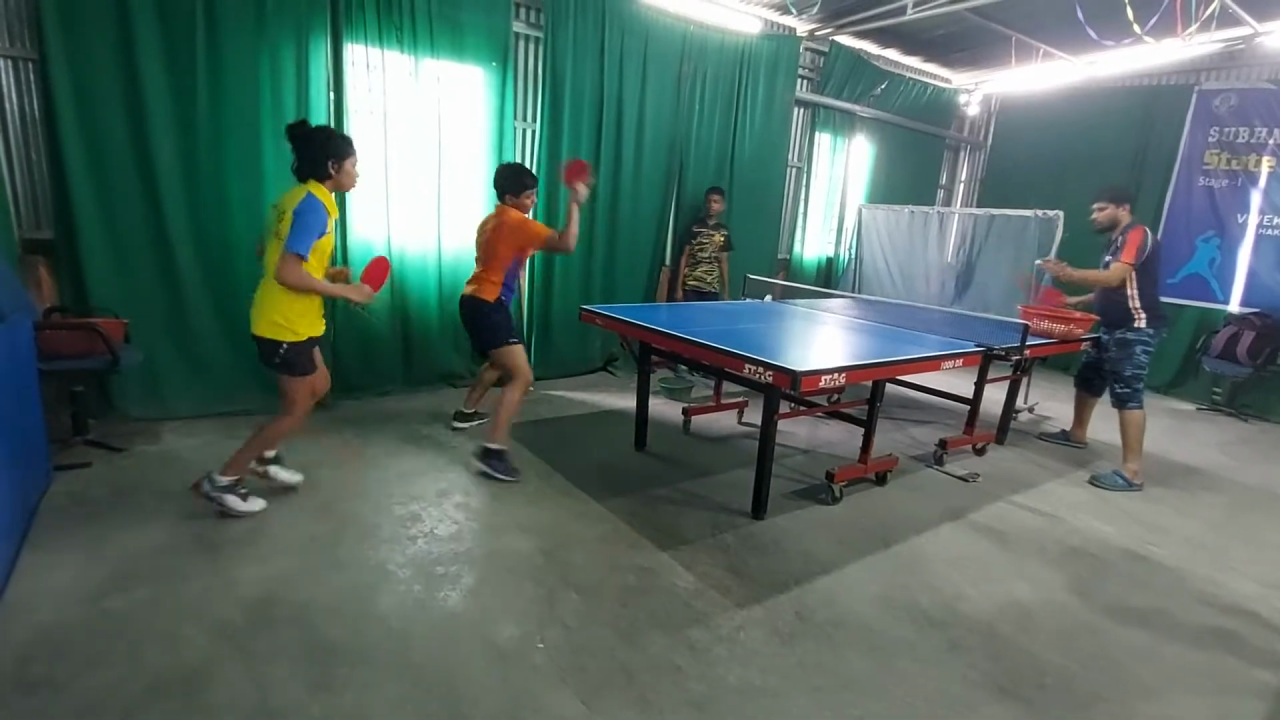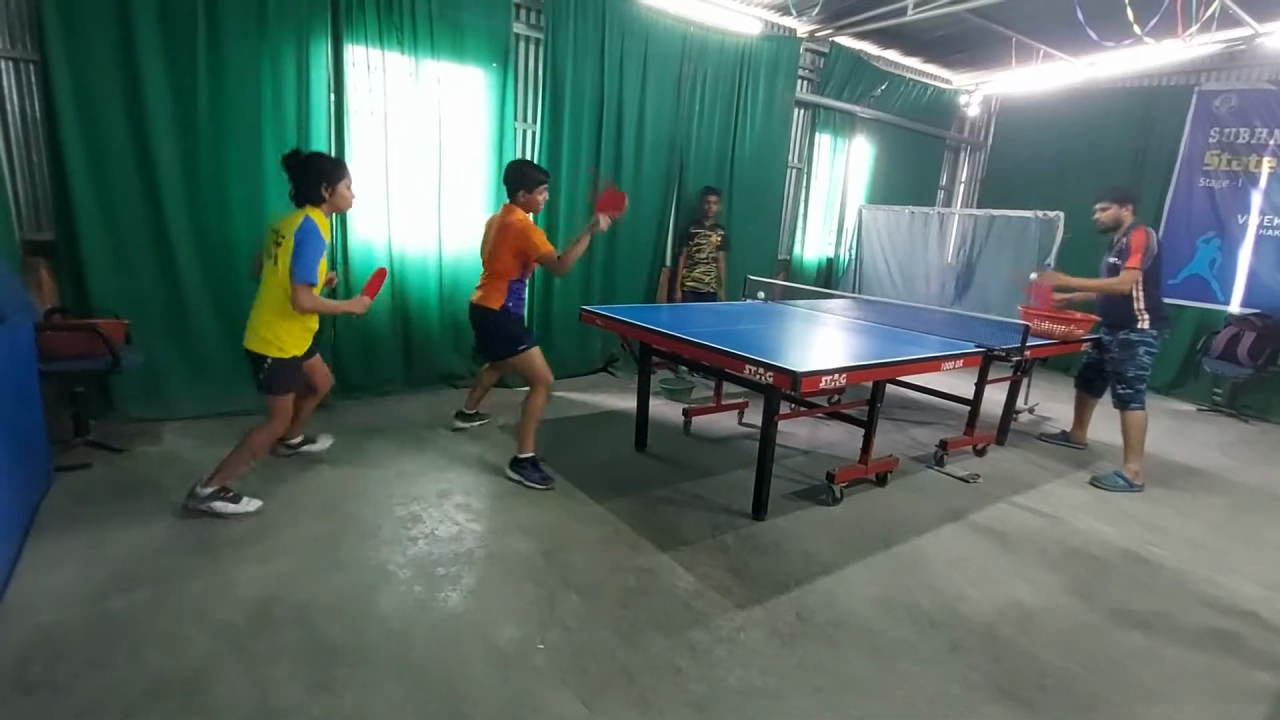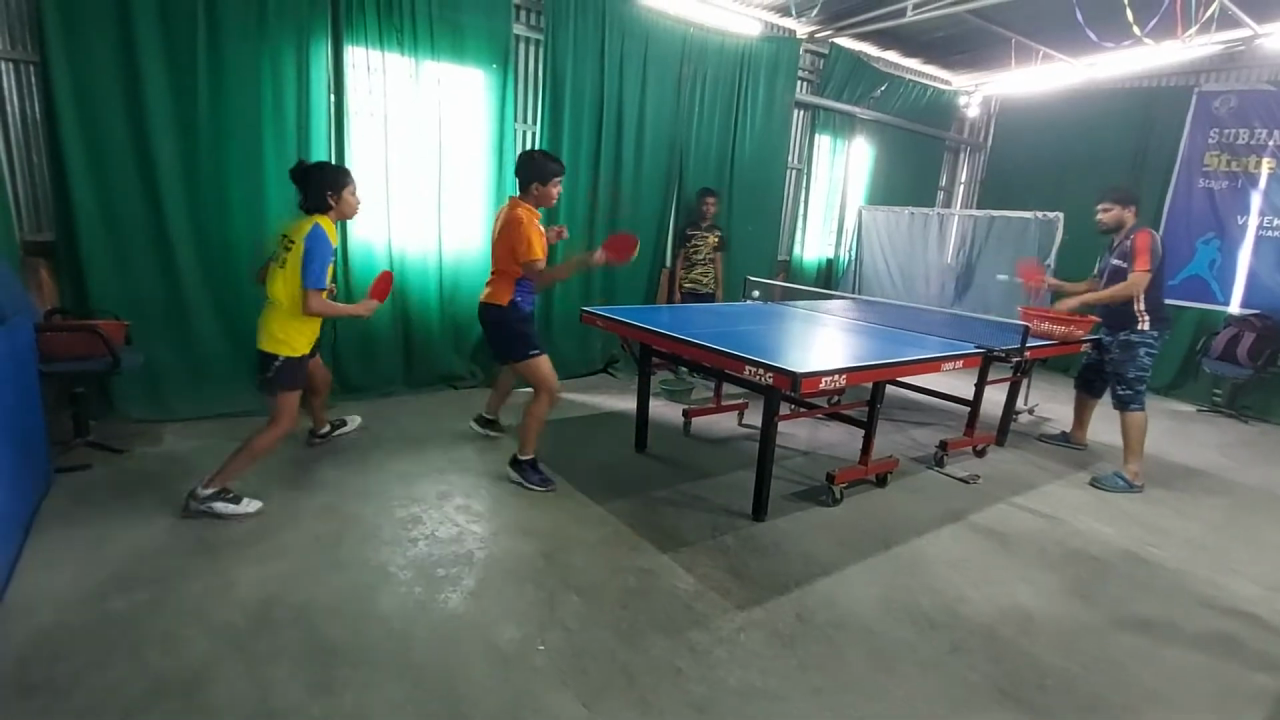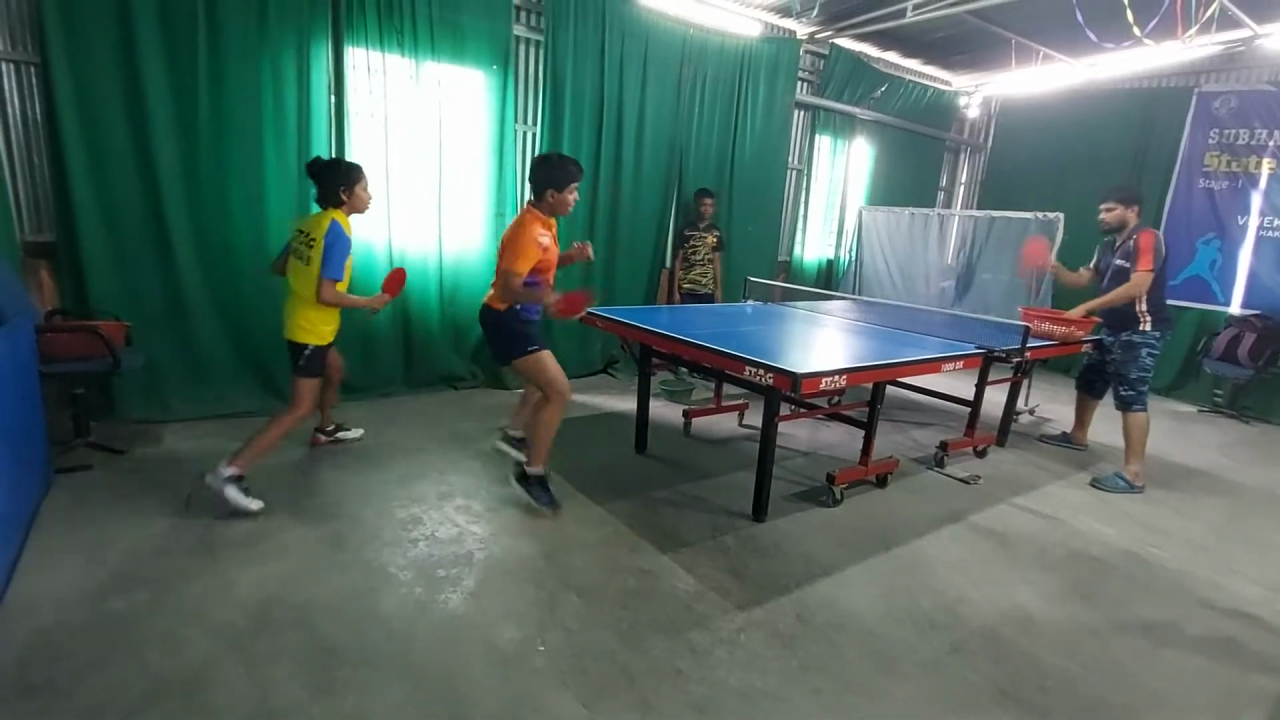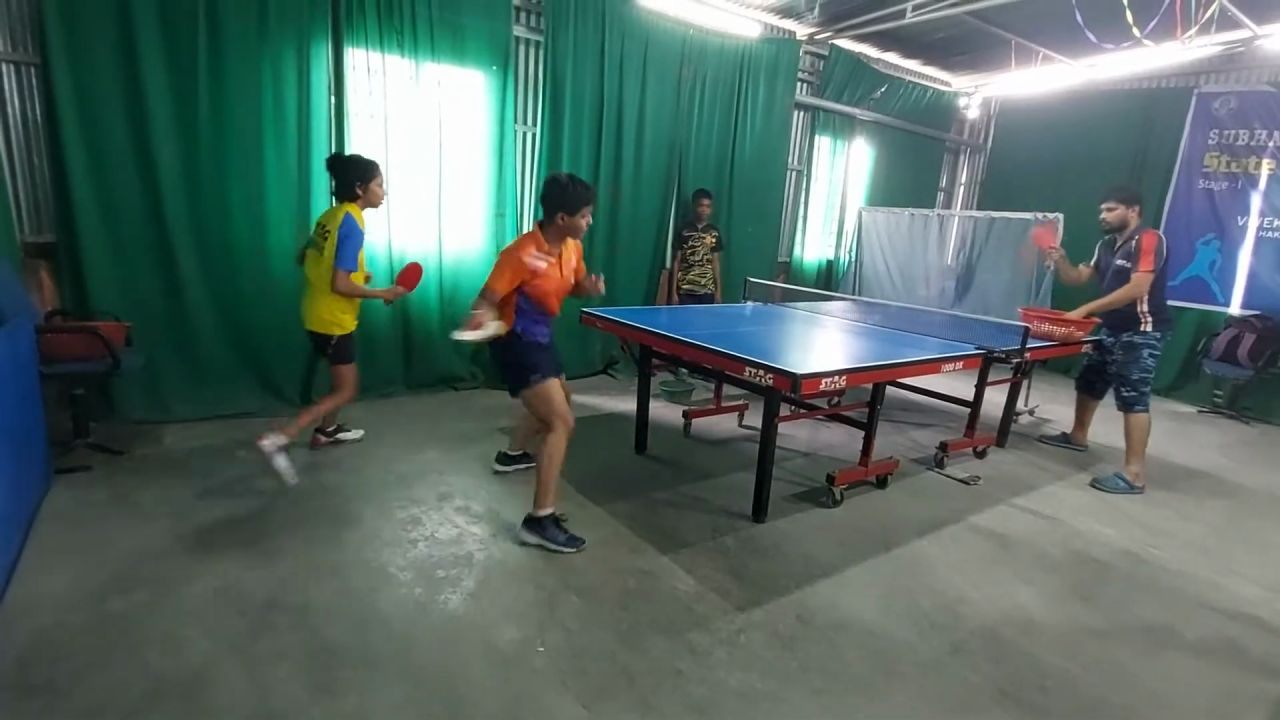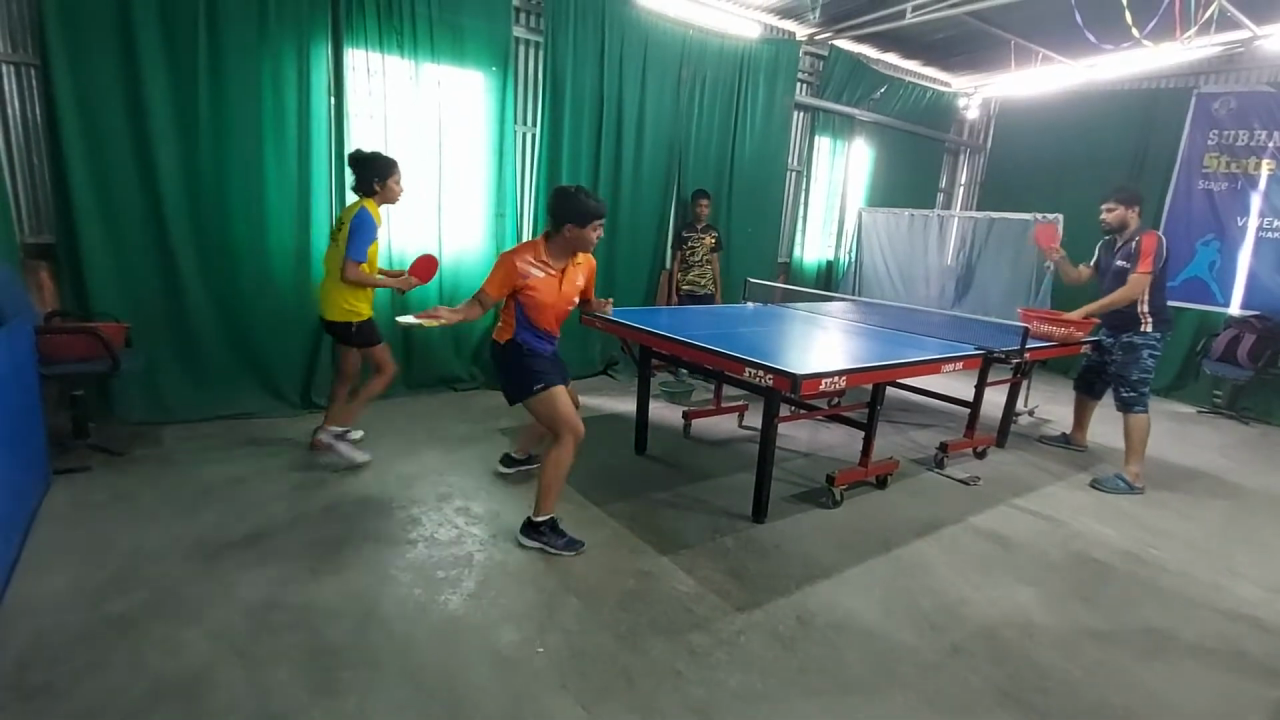
dt=0.1s
person 1, frame 1
left shoulder: (298, 198)
right shoulder: (314, 206)
left elbow: (271, 255)
right elbow: (287, 274)
left wrist: (323, 270)
right wrist: (346, 290)
left hip: (295, 320)
right hip: (285, 325)
left knee: (318, 388)
right knee: (298, 408)
left ankle: (264, 455)
right ankle: (222, 479)
person 1, frame 2
left shoulder: (292, 222)
right shoulder: (312, 231)
left elbow: (258, 268)
right elbow: (302, 301)
right wrist: (350, 305)
left hip: (289, 336)
right hip: (276, 341)
left knee: (322, 382)
right knee: (278, 420)
left ankle: (292, 439)
right ankle: (209, 489)
person 1, frame 3
left shoulder: (297, 229)
right shoulder: (319, 239)
left elbow: (263, 274)
right elbow: (313, 304)
right wrist: (357, 309)
left hip: (290, 336)
right hip: (285, 343)
left knee: (322, 379)
right knee: (282, 423)
left ankle: (321, 428)
right ankle: (208, 493)
person 1, frame 4
left shoulder: (310, 223)
right shoulder: (338, 233)
left elbow: (279, 267)
right elbow: (326, 295)
right wrist: (368, 302)
left hip: (305, 325)
right hip: (311, 331)
left knee: (335, 372)
right knee: (300, 408)
left ankle: (326, 429)
right ankle: (229, 472)
person 1, frame 5
left shoulder: (329, 217)
right shoulder: (351, 225)
left elbow: (306, 261)
right elbow: (339, 284)
right wrist: (382, 293)
left hip: (318, 315)
right hip: (330, 321)
left knee: (343, 377)
right knee: (343, 391)
left ankle: (327, 430)
right ankle: (275, 439)
person 1, frame 6
left shoulder: (355, 212)
right shoulder: (365, 219)
right elbow: (349, 274)
left wrist: (387, 272)
right wrist: (395, 283)
left hip: (336, 306)
right hip: (348, 310)
left knee: (348, 370)
right knee: (387, 369)
left ankle: (330, 428)
right ankle: (333, 429)
person 2, frame 1
left shoulder: (492, 220)
right shoulder: (518, 224)
right elbow: (566, 244)
left wrist: (526, 248)
right wrist: (575, 200)
left hip: (477, 302)
right hip: (488, 307)
left knee: (498, 361)
right knee: (522, 376)
left ankle: (466, 412)
right ankle: (492, 451)
person 2, frame 2
left shoulder: (498, 220)
right shoulder: (522, 227)
right elbow: (561, 267)
left wrist: (533, 253)
right wrist: (590, 230)
left hip: (486, 309)
right hip: (499, 313)
left knee: (499, 363)
right knee: (543, 382)
left ankle: (467, 412)
right ankle: (523, 460)
person 2, frame 3
left shoulder: (510, 211)
right shoulder: (523, 223)
right elbow: (540, 277)
left wrist: (550, 240)
right wrist: (585, 261)
left hip: (506, 308)
right hip: (506, 312)
left knee: (518, 367)
right knee: (549, 389)
left ankle: (487, 418)
right ankle: (523, 461)
person 2, frame 4
left shoulder: (546, 223)
right shoulder: (527, 232)
right elbow: (508, 288)
left wrist: (572, 256)
right wrist: (541, 297)
left hip: (515, 316)
right hip: (507, 317)
left knee: (539, 379)
right knee: (559, 390)
left ankle: (515, 434)
right ankle: (533, 474)
person 2, frame 5
left shoulder: (572, 246)
right shoulder: (521, 254)
left elbow: (573, 287)
right elbow: (487, 298)
left wrist: (593, 286)
right wrist: (482, 314)
left hip: (541, 342)
right hip: (517, 344)
left knee: (555, 403)
right knee: (561, 421)
left ankle: (513, 454)
right ankle: (539, 521)
person 2, frame 6
left shoulder: (585, 263)
right shoulder: (518, 262)
left elbow: (585, 303)
right elbow: (480, 303)
left wrist: (599, 307)
right wrist: (455, 314)
left hip: (546, 350)
right hip: (519, 353)
left knee: (568, 407)
right knee: (571, 431)
left ankle: (516, 456)
right ankle: (539, 524)
person 3, frame 1
left shoulder: (1137, 235)
right shoulder: (1115, 241)
left elbow: (1112, 278)
left wrist: (1066, 272)
right wrist: (1077, 300)
left hip: (1135, 331)
right hip: (1110, 328)
left knee: (1127, 396)
right knee: (1087, 380)
left ankle: (1131, 472)
right ankle: (1077, 433)
person 3, frame 2
left shoulder: (1141, 237)
right shoulder: (1116, 242)
left elbow: (1124, 284)
left wrist: (1069, 282)
right wrist: (1071, 296)
left hip: (1137, 331)
right hip: (1111, 329)
left knee: (1129, 397)
right knee: (1087, 381)
left ankle: (1132, 473)
right ankle: (1077, 434)
person 3, frame 3
left shoulder: (1144, 240)
right shoulder: (1111, 246)
left elbow: (1134, 287)
right elbow: (1096, 285)
left wrist: (1080, 300)
right wrist: (1059, 286)
left hip: (1138, 332)
right hip: (1110, 330)
left knee: (1129, 398)
right knee: (1087, 382)
left ankle: (1132, 473)
right ankle: (1077, 434)
person 3, frame 4
left shoulder: (1147, 240)
right shoulder: (1108, 245)
left elbow: (1137, 287)
right elbow: (1082, 280)
left wrist: (1086, 307)
right wrist: (1057, 270)
left hip: (1140, 333)
right hip: (1111, 330)
left knee: (1131, 398)
right knee: (1088, 383)
left ankle: (1133, 474)
right ankle: (1078, 435)
person 3, frame 5
left shoulder: (1149, 240)
right shoulder: (1107, 245)
left elbow: (1136, 289)
right elbow: (1078, 277)
left wrist: (1085, 310)
right wrist: (1060, 260)
left hip: (1141, 333)
right hip: (1111, 331)
left knee: (1133, 399)
right knee: (1088, 383)
left ankle: (1133, 475)
right ankle: (1078, 436)
person 3, frame 6
left shoulder: (1149, 241)
right shoulder: (1107, 245)
left elbow: (1133, 290)
right elbow: (1078, 278)
left wrist: (1083, 312)
right wrist: (1061, 260)
left hip: (1140, 334)
right hip: (1110, 331)
left knee: (1132, 400)
right knee: (1087, 383)
left ankle: (1133, 475)
right ankle: (1077, 436)
